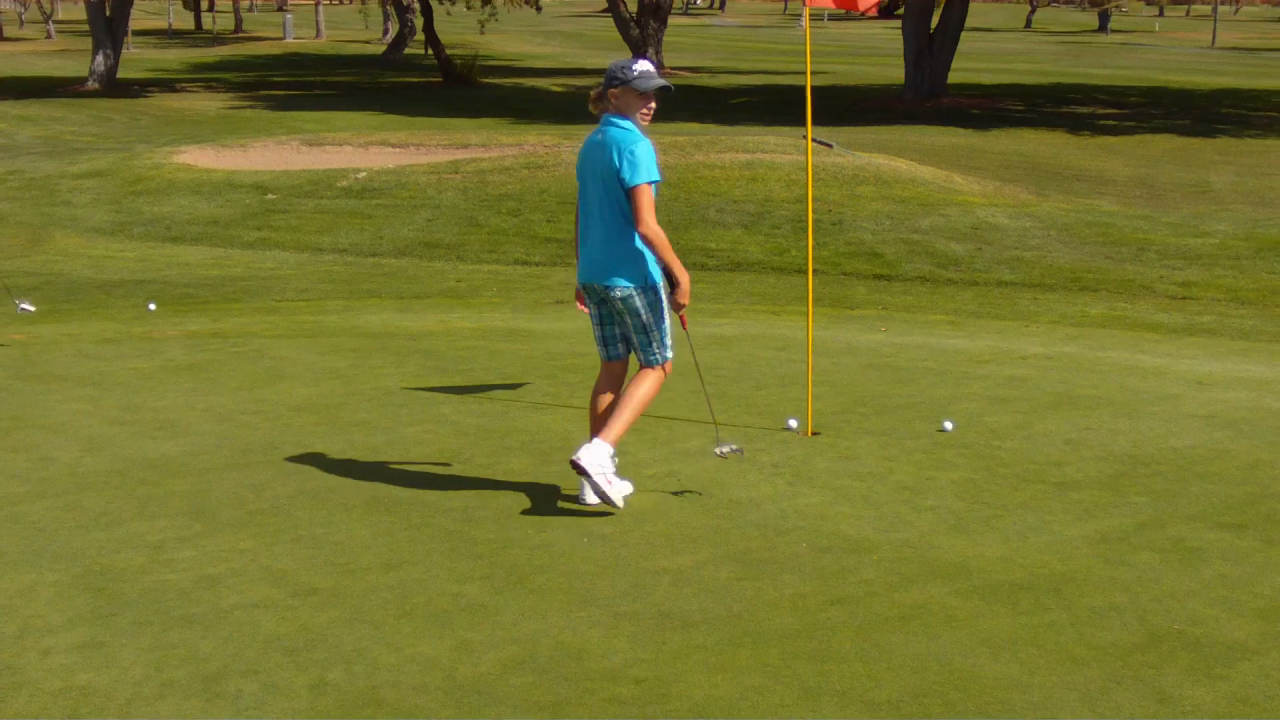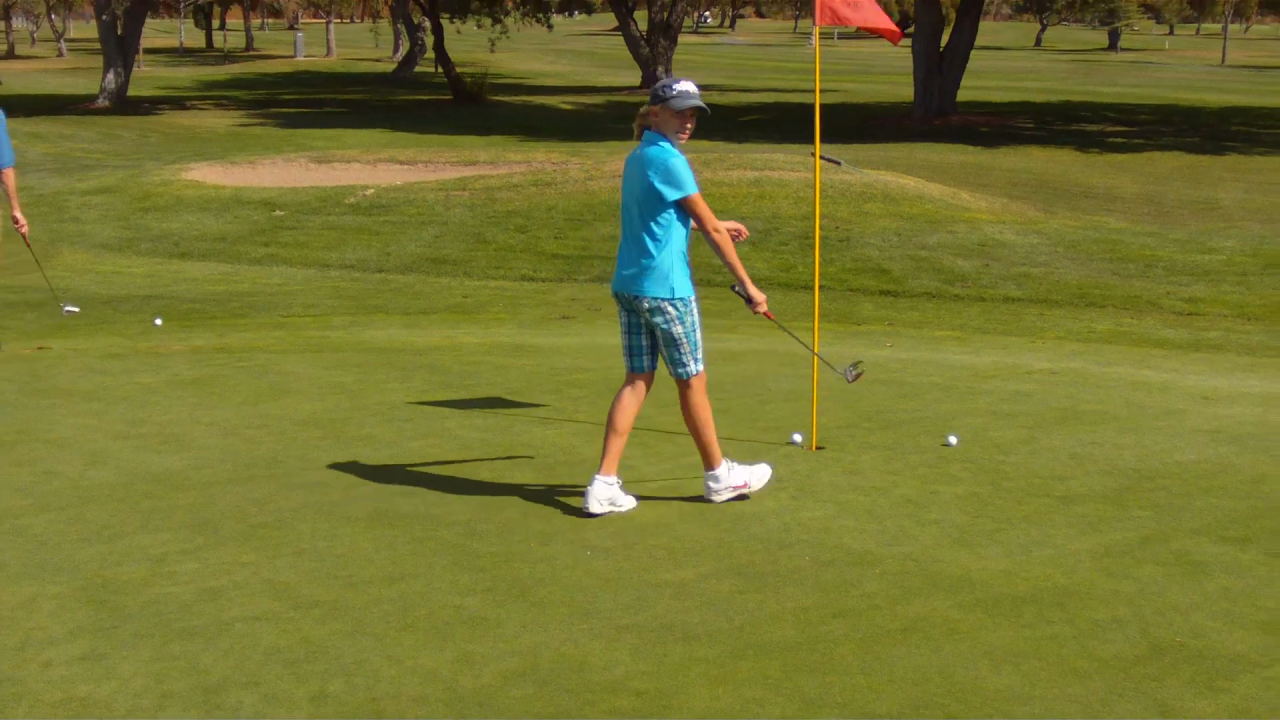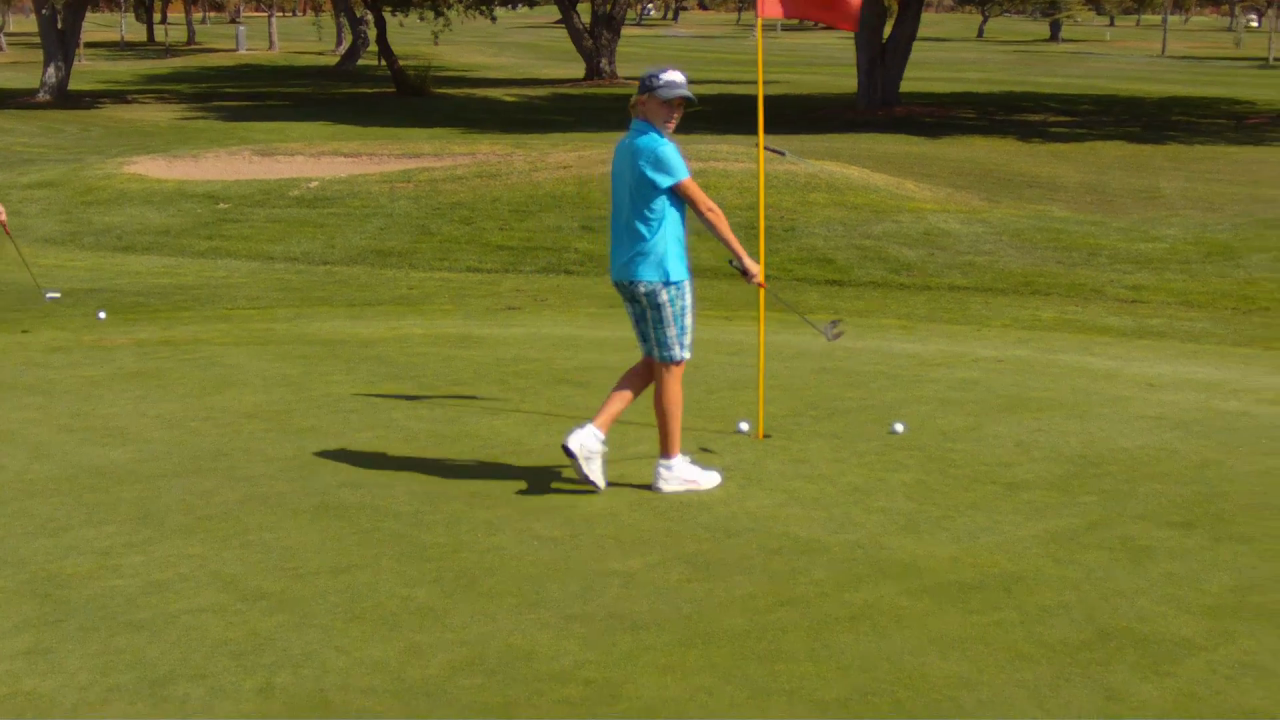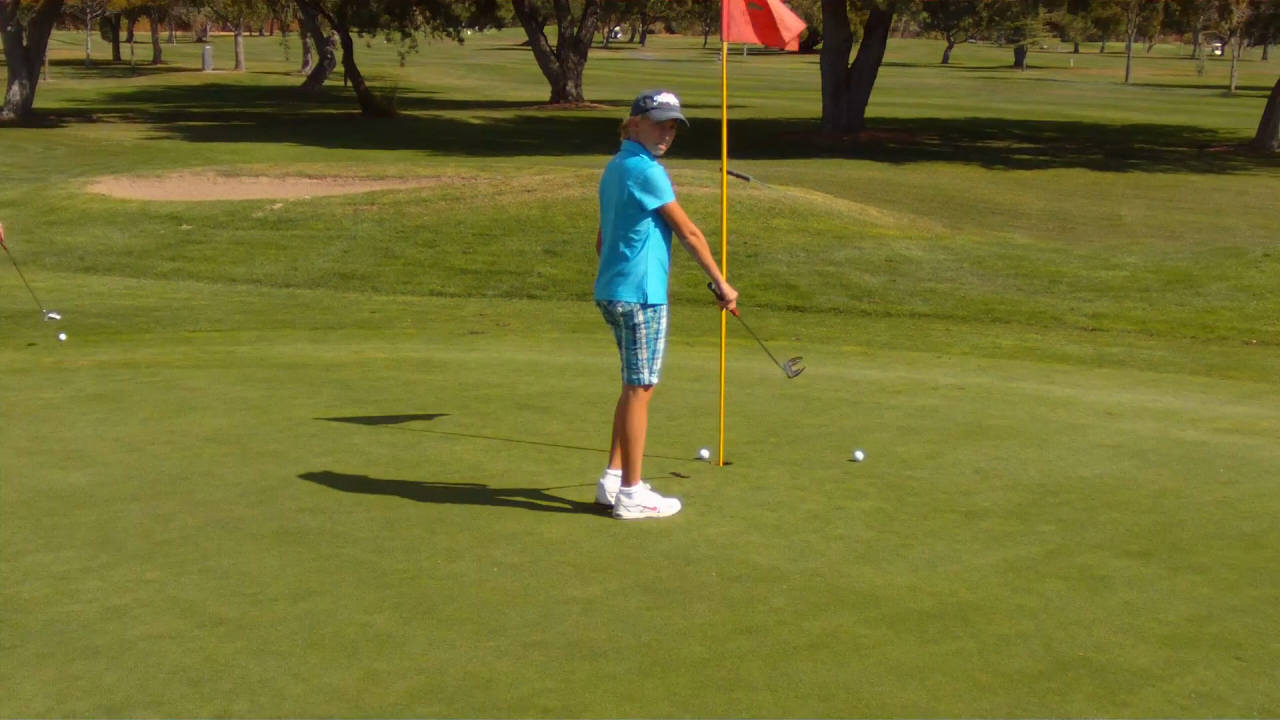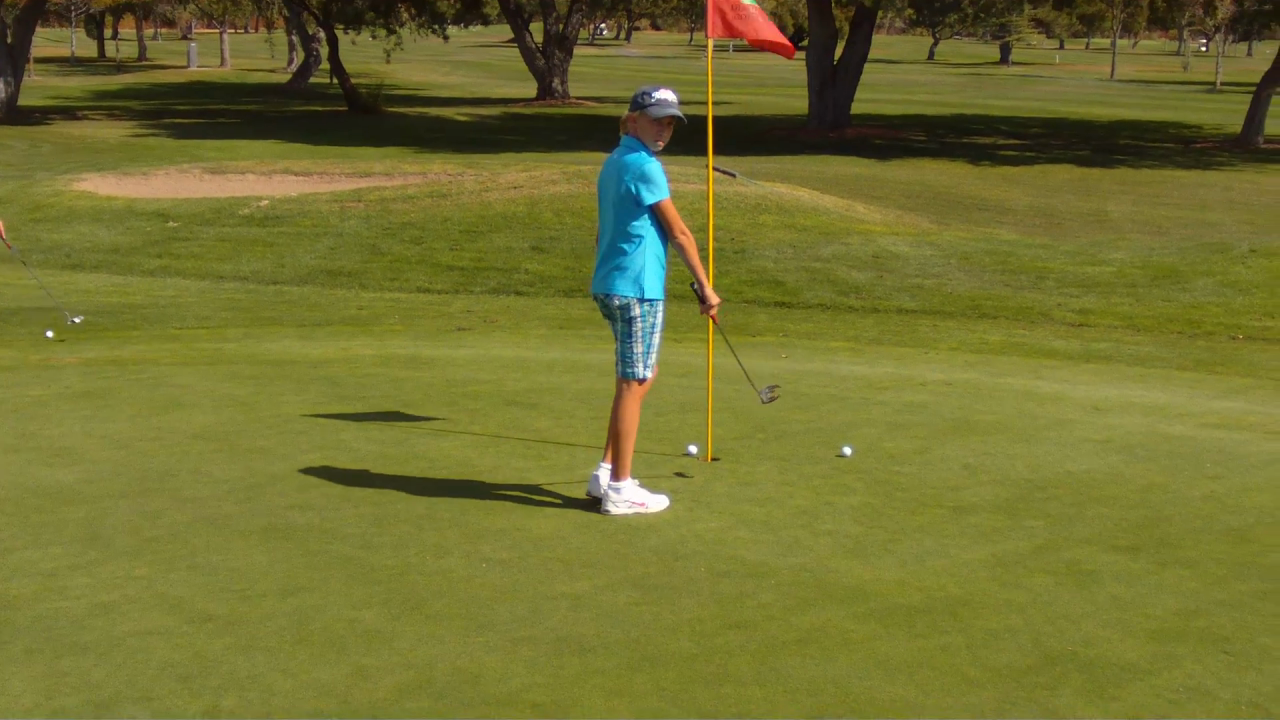
dt=0.3s
person 1, frame 1
left shoulder: (591, 144)
right shoulder: (635, 145)
right elbow: (646, 225)
left wrist: (582, 281)
right wrist: (680, 276)
left hip: (594, 274)
right hip: (632, 275)
left knee: (614, 367)
right knee: (656, 366)
left ankle: (598, 476)
right ankle: (598, 450)
person 1, frame 2
left shoulder: (638, 157)
right shoulder: (668, 161)
right elbow: (711, 229)
left wrist: (719, 226)
right wrist: (747, 283)
left hip: (630, 284)
right hip: (665, 288)
left knee: (637, 380)
right knee: (692, 380)
left ankle: (604, 484)
right ankle: (719, 474)
person 1, frame 3
left shoulder: (627, 146)
right shoulder: (658, 150)
right elbow: (706, 209)
right wrist: (743, 257)
left hip: (628, 270)
right hip: (661, 271)
left knee: (651, 362)
right knee: (672, 366)
left ankle: (590, 436)
right ankle: (671, 466)
person 1, frame 4
left shoulder: (615, 167)
right shoulder: (645, 170)
right elbow: (689, 233)
right wrist: (721, 283)
left hip: (612, 291)
right hip: (641, 294)
left knee: (638, 385)
right knee: (639, 389)
left ankle: (613, 478)
right ankle: (631, 493)
person 1, frame 5
left shoulder: (614, 162)
right shoulder: (643, 166)
right elbow: (679, 233)
right wrist: (705, 286)
left hip: (610, 286)
right hip: (637, 289)
left knee: (639, 378)
right knee: (633, 384)
left ankle: (607, 473)
right ankle: (619, 488)
